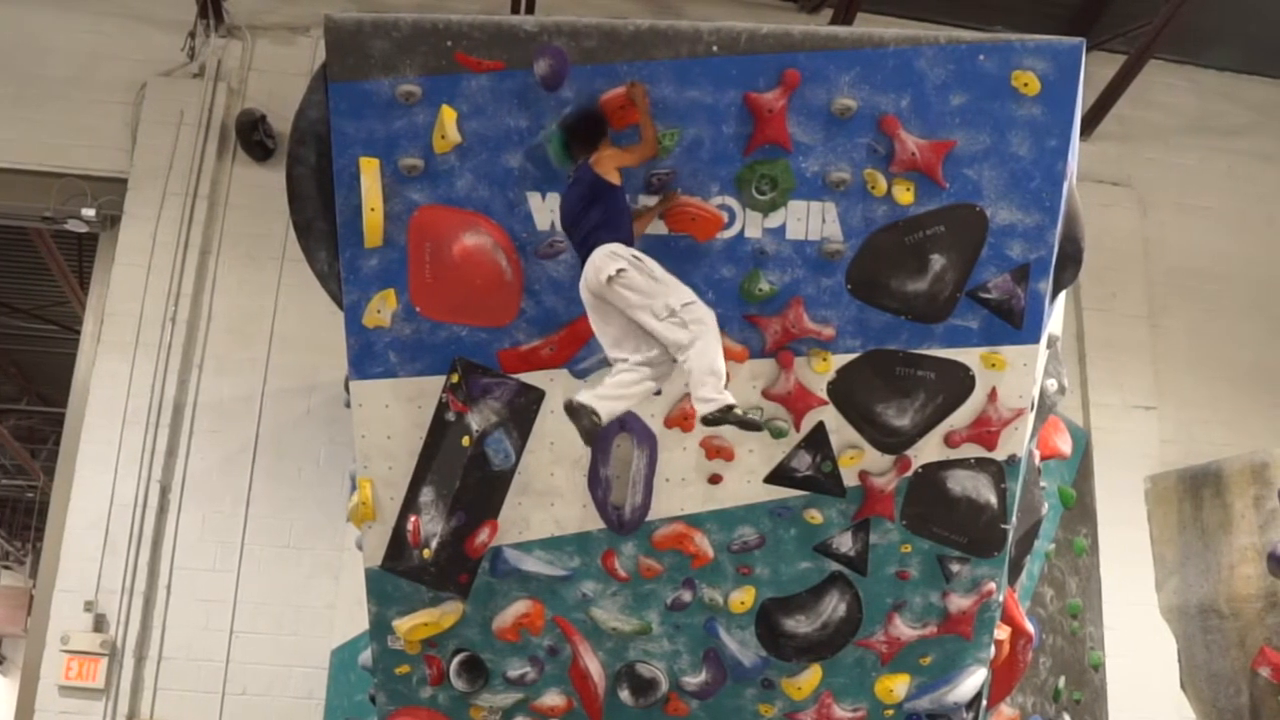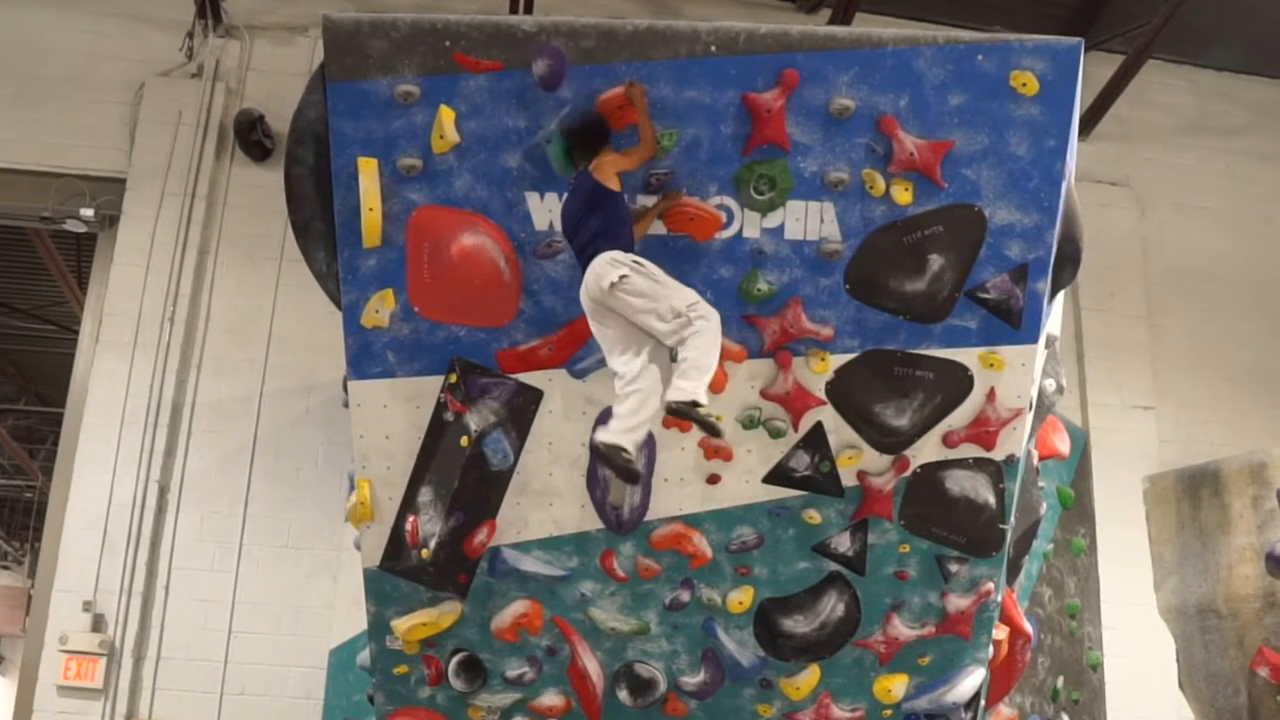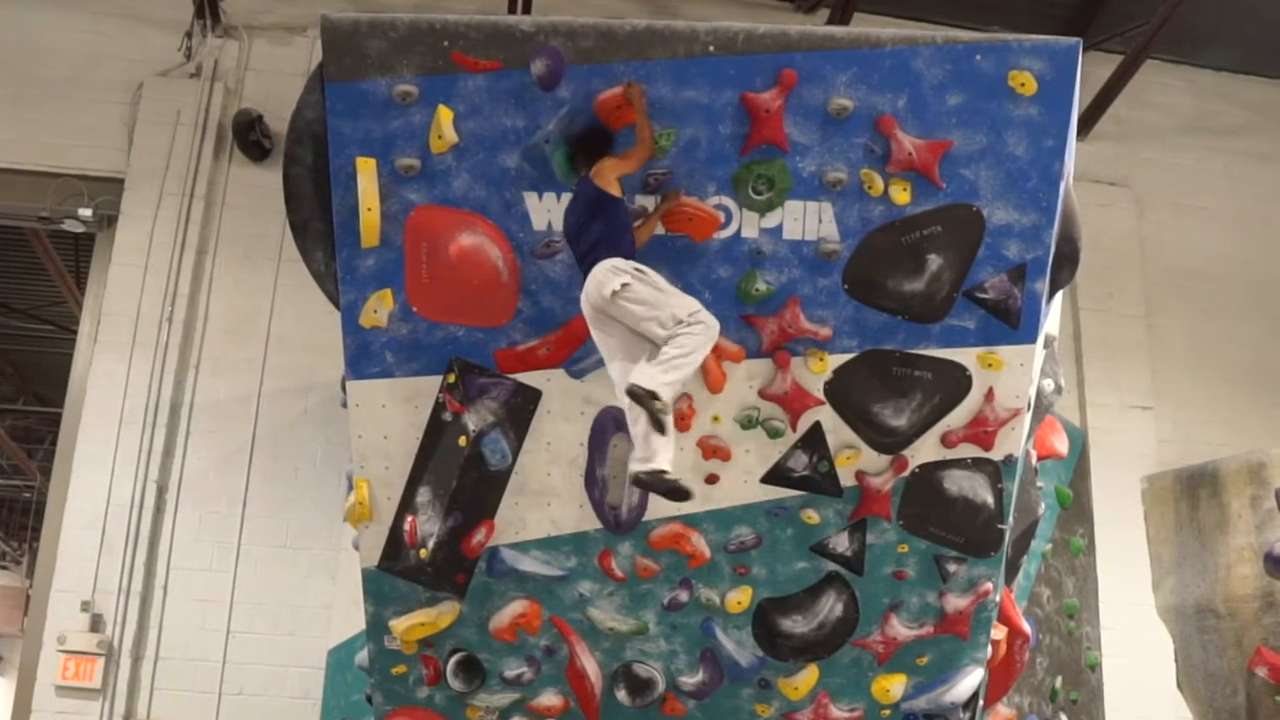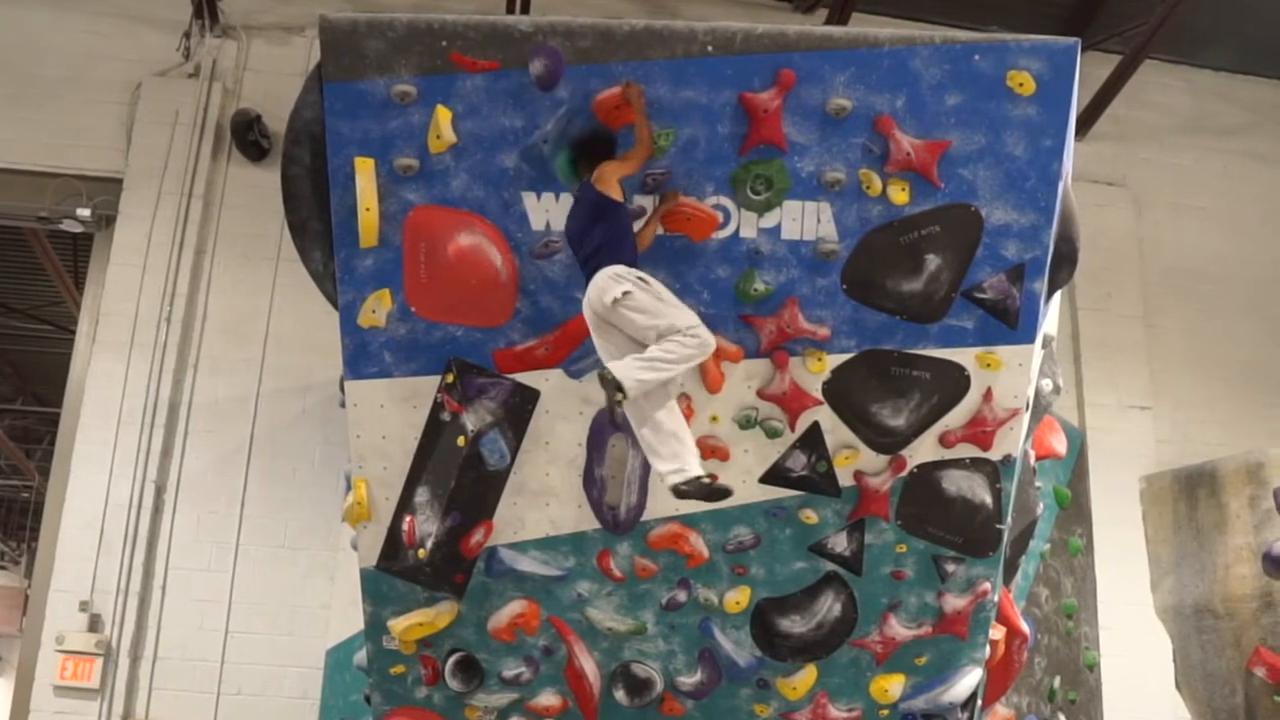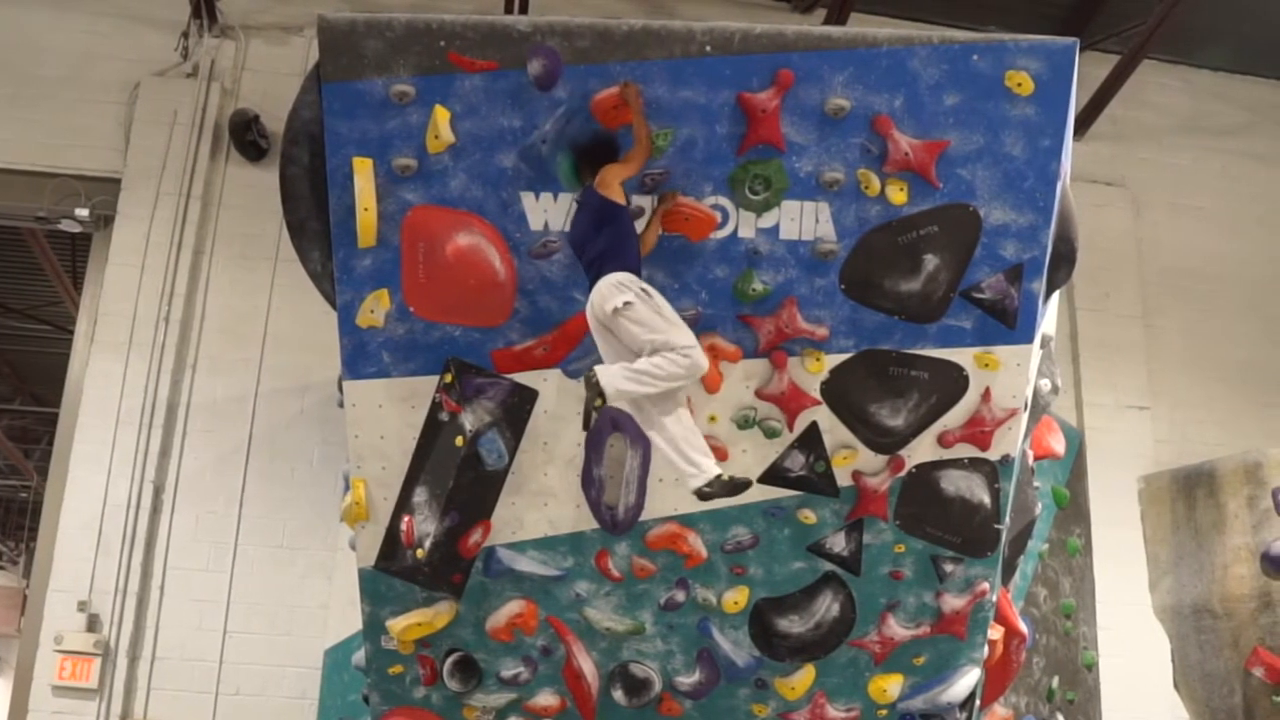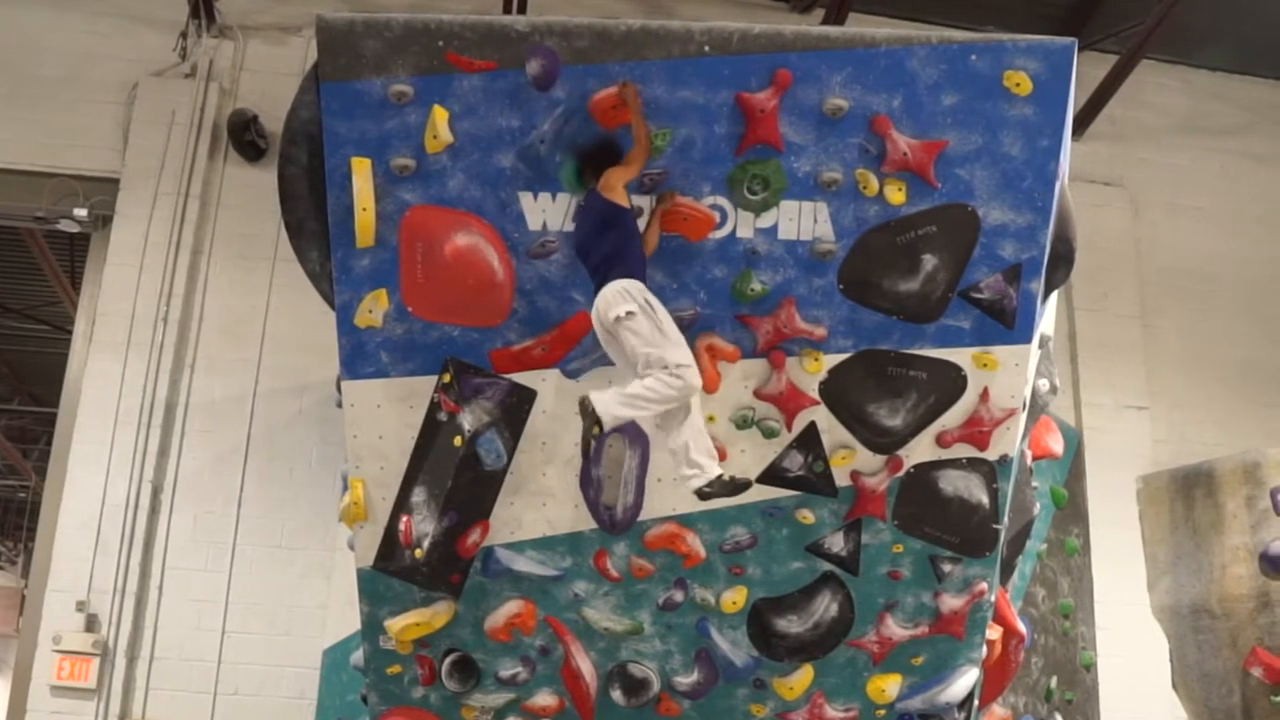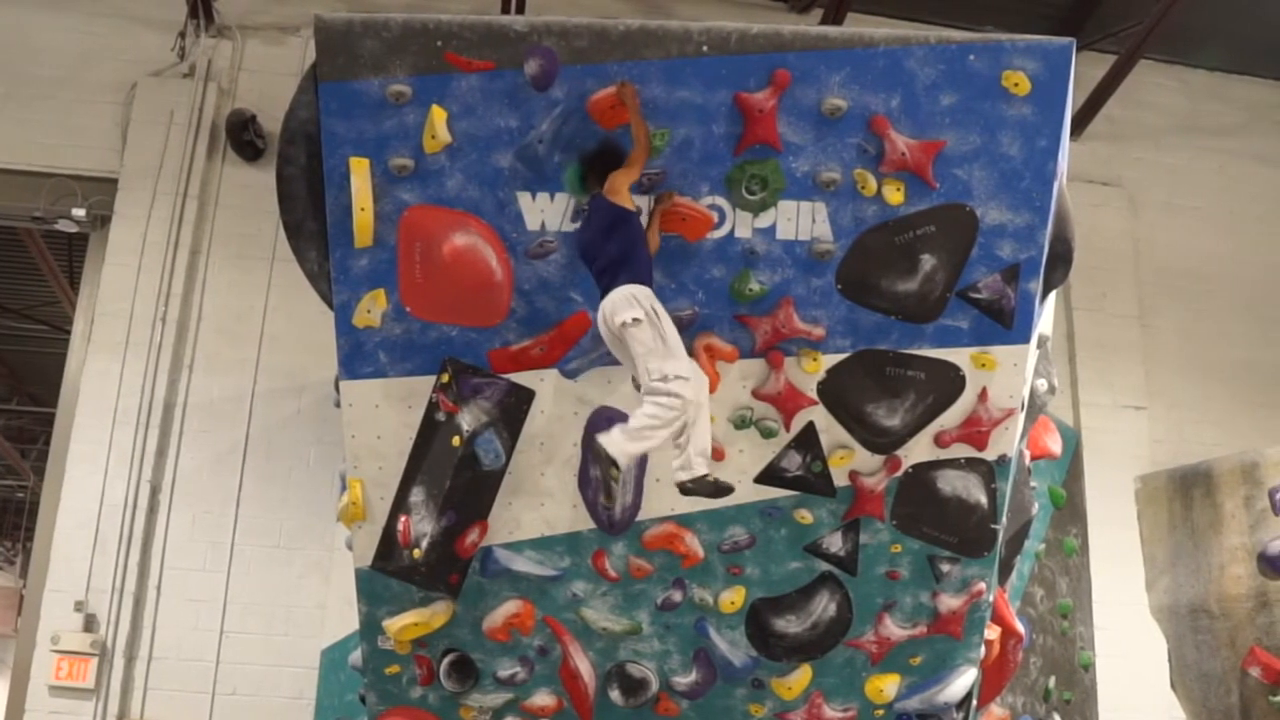
dt=0.1s
person 1, frame 1
left shoulder: (569, 198)
right shoulder: (603, 161)
right elbow: (650, 145)
left wrist: (662, 206)
right wrist: (641, 106)
left hip: (592, 280)
right hip: (615, 263)
left knee: (645, 360)
right knee: (696, 320)
left ankle: (590, 405)
right ankle: (718, 403)
person 1, frame 2
left shoulder: (572, 207)
right shoulder: (601, 165)
right elbow: (648, 148)
left wrist: (660, 206)
right wrist: (641, 107)
left hip: (592, 285)
right hip: (616, 269)
left knee: (639, 371)
right knee: (701, 319)
left ankle: (617, 440)
right ankle: (686, 396)
person 1, frame 3
left shoulder: (574, 213)
right shoulder: (602, 171)
right elbow: (645, 151)
left wrist: (660, 210)
right wrist: (639, 108)
left hip: (594, 293)
right hip: (614, 276)
left knee: (643, 375)
right knee: (701, 326)
left ankle: (651, 467)
right ankle: (648, 385)
person 1, frame 4
left shoulder: (578, 216)
right shoulder: (605, 175)
right elbow: (644, 150)
left wrist: (659, 210)
right wrist: (637, 107)
left hip: (596, 298)
right hip: (617, 282)
left knee: (649, 394)
right knee: (695, 338)
left ankle: (684, 474)
right ankle: (623, 377)
person 1, frame 5
left shoulder: (582, 221)
right shoulder: (605, 180)
left elbow: (638, 247)
right elbow: (642, 150)
left wrist: (660, 210)
right wrist: (635, 108)
left hip: (601, 303)
right hip: (619, 291)
left knee: (661, 396)
right knee: (687, 359)
left ankle: (705, 476)
right ankle: (606, 383)
person 1, frame 6
left shoulder: (585, 225)
right shoulder: (609, 183)
left elbow: (640, 249)
right elbow: (642, 150)
left wrist: (659, 210)
right wrist: (634, 107)
left hip: (606, 306)
right hip: (626, 297)
left knee: (670, 394)
right knee: (679, 377)
left ankle: (706, 476)
right ankle: (603, 408)
person 1, frame 7
left shoulder: (585, 231)
right shoulder: (614, 186)
right elbow: (643, 148)
left wrist: (658, 211)
right wrist: (632, 107)
left hip: (610, 310)
right hip: (632, 302)
left knee: (691, 383)
right knee: (677, 390)
left ankle: (693, 470)
right ankle: (613, 447)
